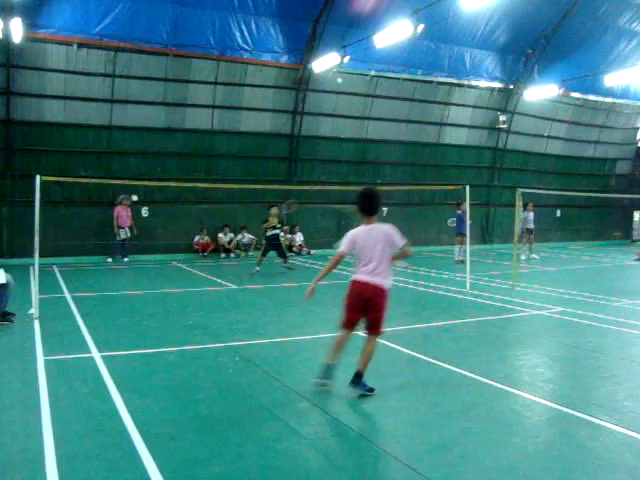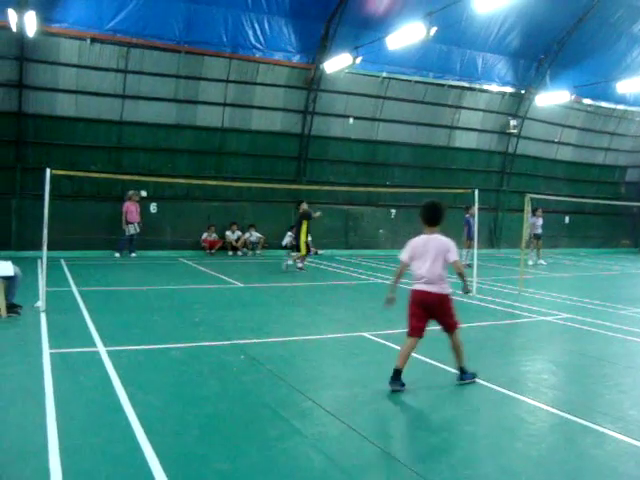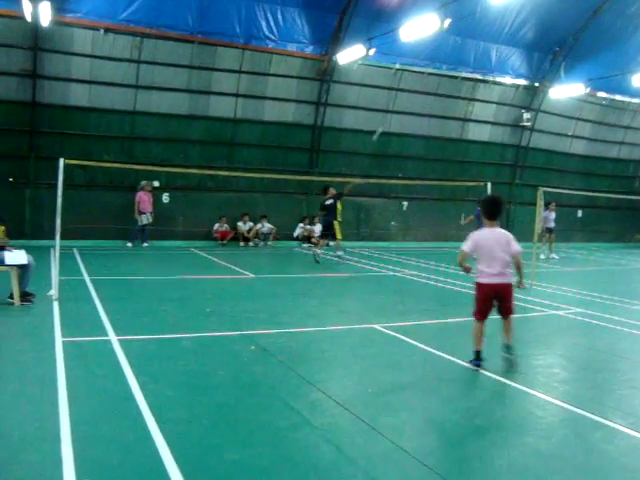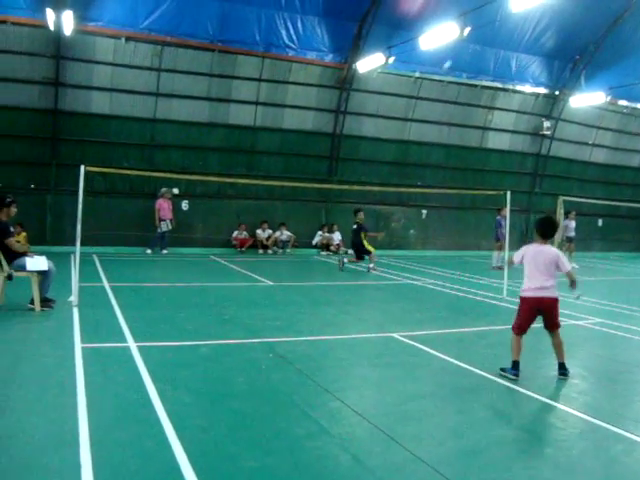
dt=0.3s
person 1, frame 1
left shoulder: (354, 234)
right shoulder: (388, 230)
left elbow: (335, 260)
right elbow: (407, 253)
left wrist: (316, 282)
right wrist: (392, 257)
left hip: (358, 286)
right hip: (378, 288)
left knee: (346, 331)
right knee: (372, 336)
left ankle: (327, 369)
right ankle: (358, 378)
person 1, frame 2
left shoulder: (414, 243)
right shoulder: (446, 243)
left elbow: (401, 270)
right elbow: (458, 268)
left wrist: (392, 291)
right wrist: (465, 284)
left hip: (419, 294)
right hip: (440, 295)
left knee: (413, 338)
right knee: (452, 332)
left ankle: (396, 377)
right ankle: (462, 373)
person 1, frame 3
left shoulder: (475, 236)
right shoulder: (507, 236)
left elbow: (461, 260)
right elbow: (518, 261)
left wrist: (466, 268)
right wrist: (521, 278)
left hip: (484, 283)
right hip: (505, 283)
left knee: (479, 320)
right knee: (506, 317)
left ankle: (478, 357)
right ankle: (508, 347)
person 1, frame 4
left shoulder: (526, 249)
right shoulder: (556, 253)
left elbow: (511, 261)
right elbow: (571, 277)
right wrist: (574, 285)
left hip: (529, 298)
right hip: (550, 299)
left knee: (517, 333)
right knee: (554, 332)
left ankle: (514, 368)
right ankle: (562, 368)
